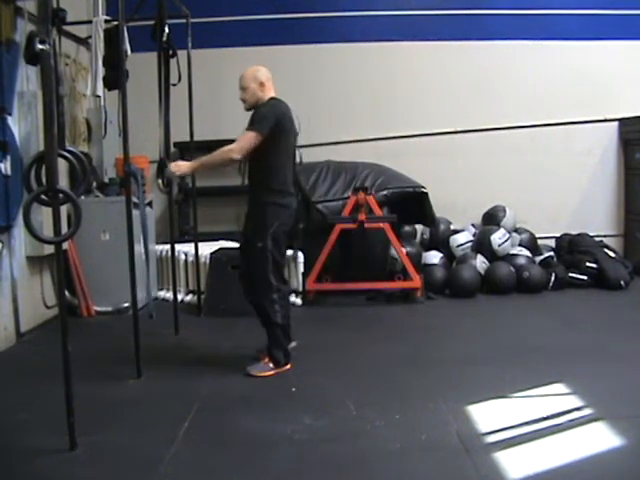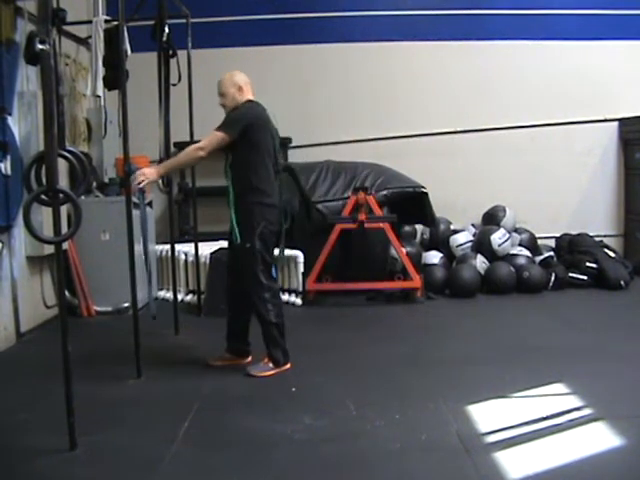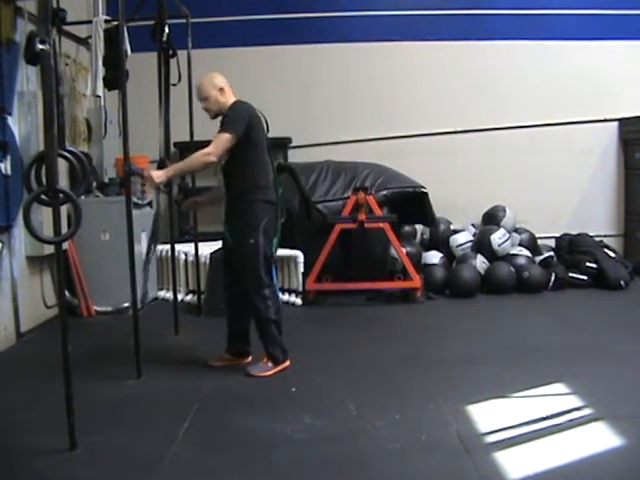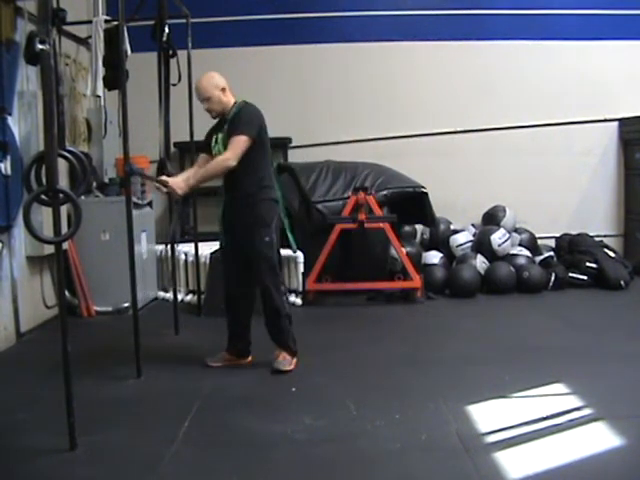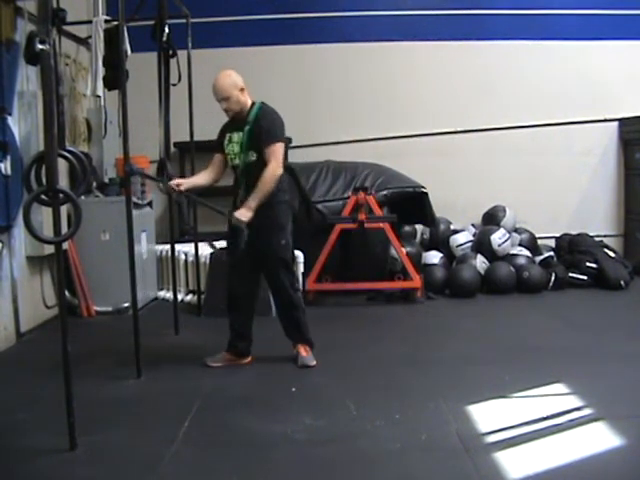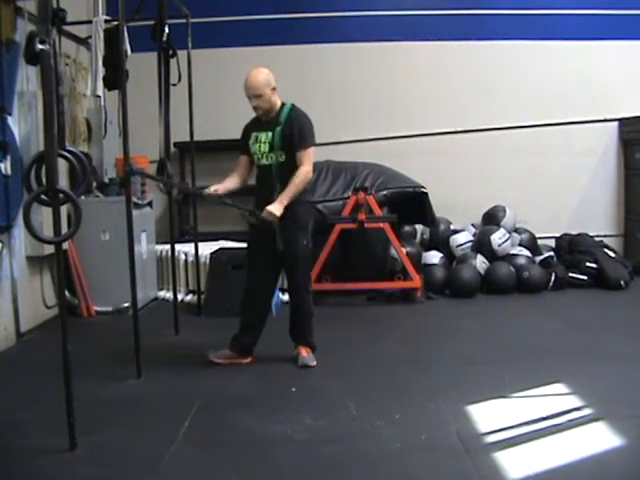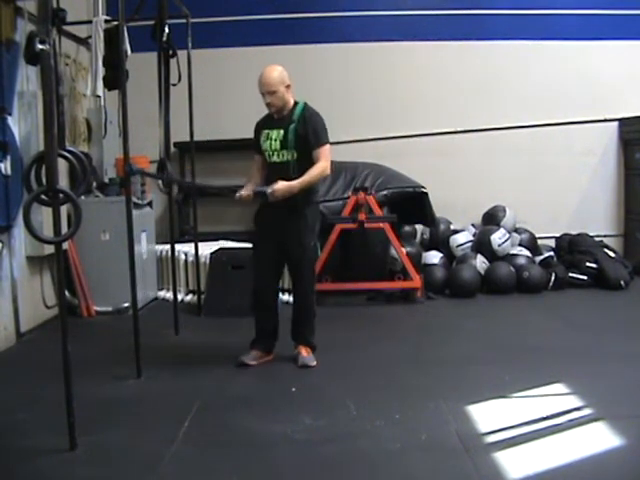
dt=0.3s
person 1, frame 1
left shoulder: (270, 112)
right shoulder: (277, 113)
left elbow: (235, 152)
left wrist: (191, 166)
left hip: (272, 209)
right hip: (269, 206)
left knee: (268, 280)
right knee: (251, 274)
left ankle: (279, 356)
right ankle: (280, 336)
person 1, frame 2
left shoulder: (246, 113)
right shoulder: (257, 119)
left elbow: (201, 150)
left wrist: (158, 171)
left hip: (258, 213)
right hip: (251, 211)
left knee: (260, 282)
right knee: (238, 282)
left ankle: (278, 357)
right ankle: (238, 349)
person 1, frame 3
left shoulder: (240, 113)
right shoulder: (234, 119)
left elbow: (210, 155)
left wrist: (167, 173)
right wrist: (202, 199)
left hip: (256, 210)
right hip: (239, 211)
left knee: (258, 281)
right knee: (235, 283)
left ankle: (277, 355)
right ankle: (238, 350)
person 1, frame 4
left shoulder: (247, 115)
right shoulder: (216, 130)
left elbow: (229, 160)
right elbow: (201, 169)
left wrist: (187, 182)
right wrist: (176, 181)
left hip: (260, 210)
right hip: (233, 211)
left knee: (268, 281)
right knee: (235, 284)
left ankle: (286, 349)
right ankle: (238, 349)
person 1, frame 5
left shoulder: (267, 118)
right shoulder: (227, 130)
left elbow: (275, 168)
right elbow: (214, 171)
left wrist: (249, 207)
right wrist: (187, 182)
left hip: (272, 212)
right hip: (242, 214)
left knee: (283, 281)
right knee: (239, 285)
left ankle: (302, 343)
right ankle: (238, 349)
person 1, frame 6
left shoulder: (296, 120)
right shoulder: (251, 128)
left elbow: (306, 169)
right elbow: (242, 172)
left wrist: (281, 203)
right wrist: (221, 187)
left hip: (293, 213)
right hip: (262, 213)
left knee: (299, 282)
right knee: (256, 284)
left ankle: (304, 346)
right ankle: (241, 348)
person 1, frame 7
left shoulder: (309, 119)
right shoulder: (262, 125)
left elbow: (324, 166)
left wrist: (292, 186)
right wrist: (250, 188)
left hip: (301, 212)
right hip: (269, 212)
left knee: (303, 282)
right knee: (263, 282)
left ankle: (304, 344)
right ankle: (263, 345)
